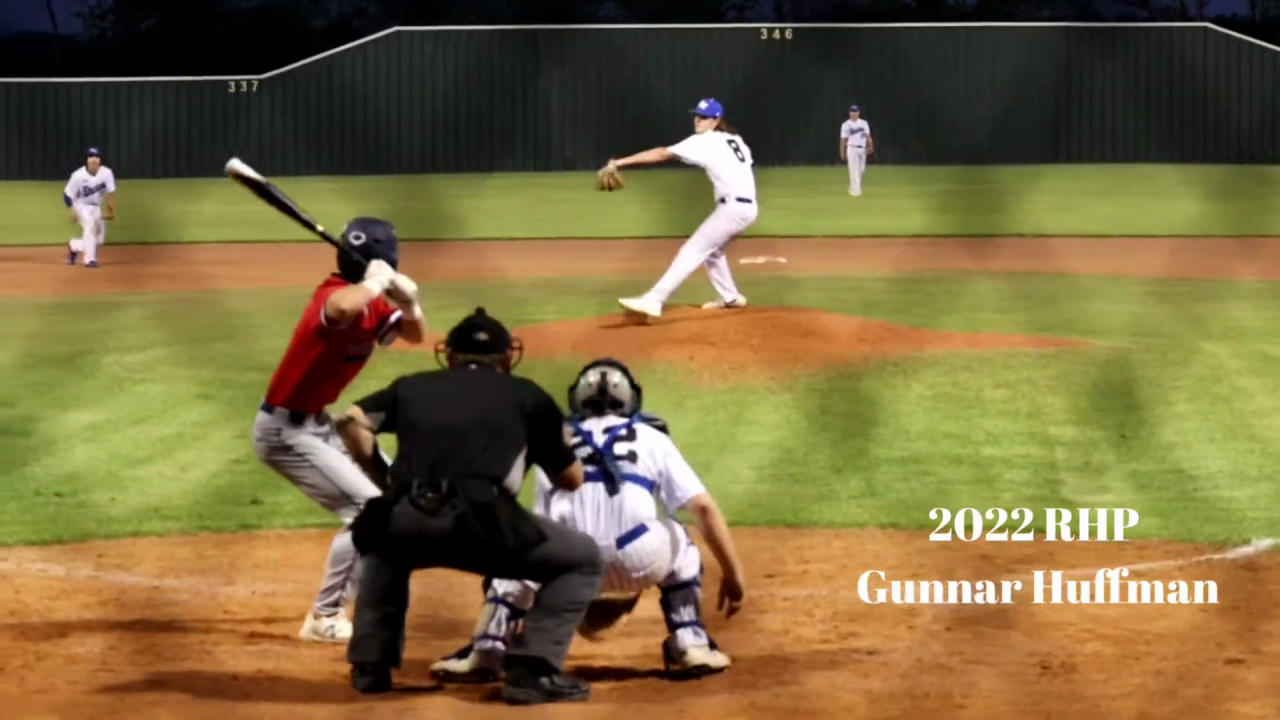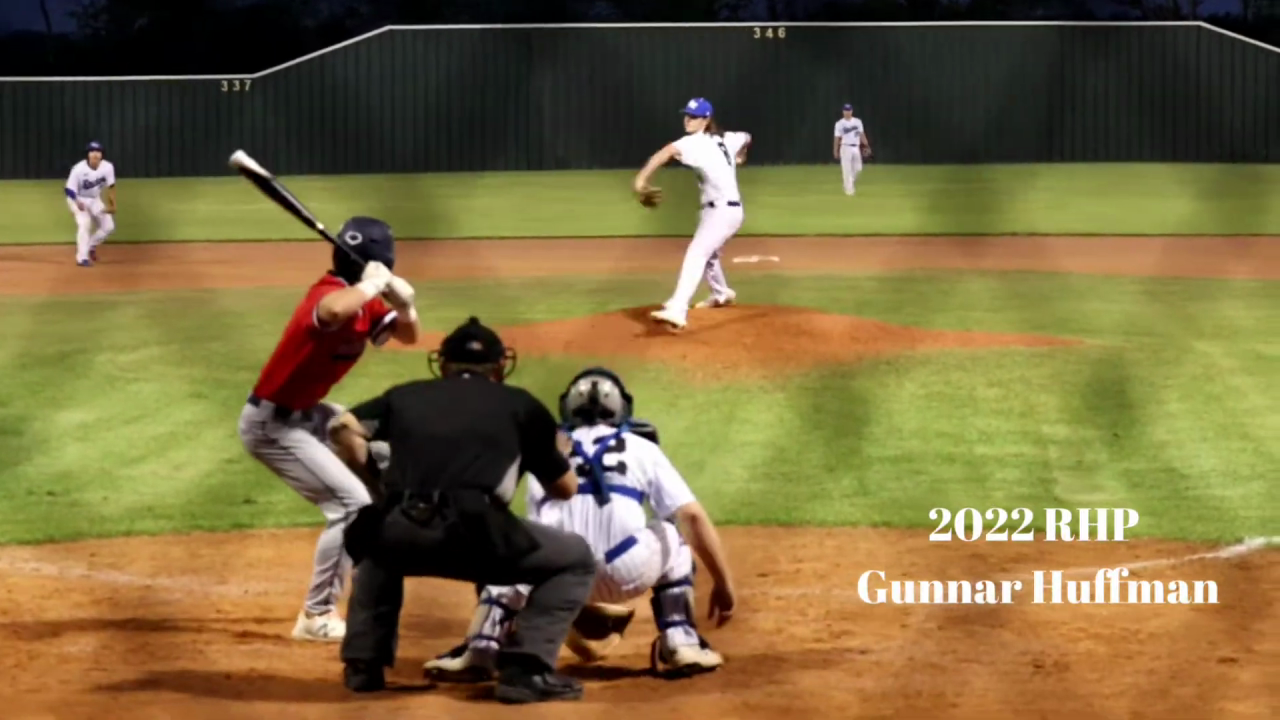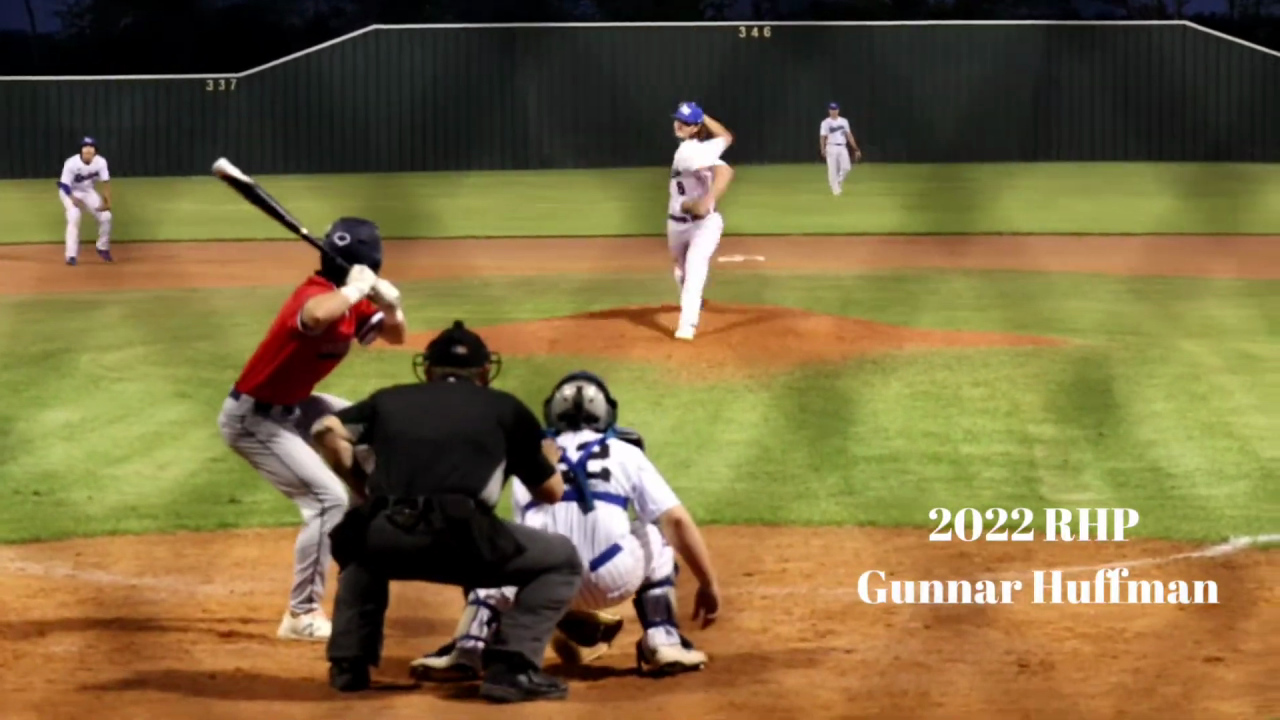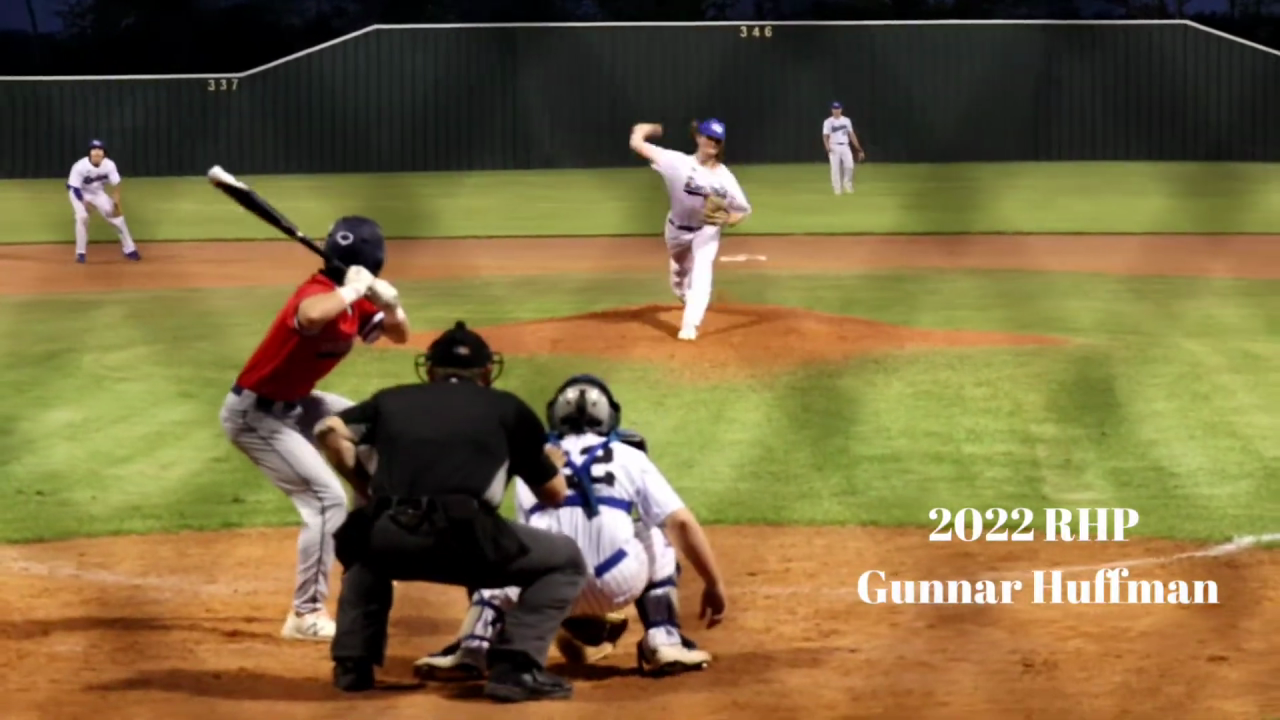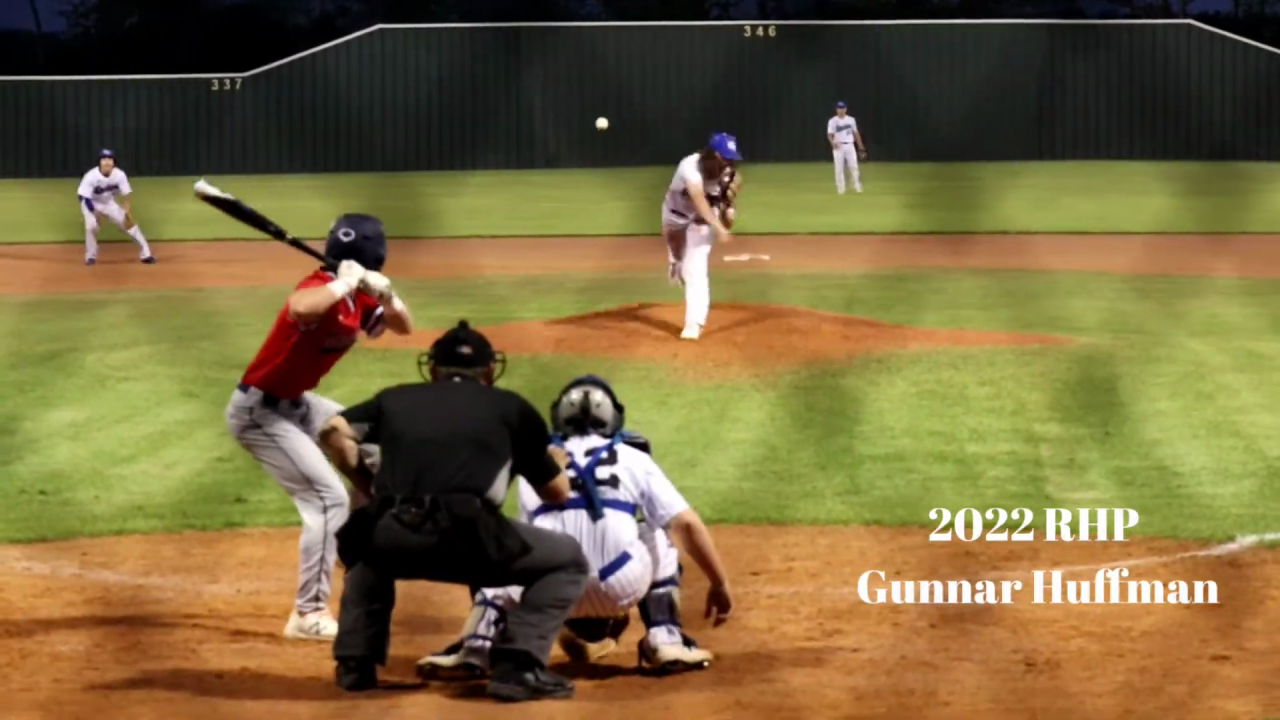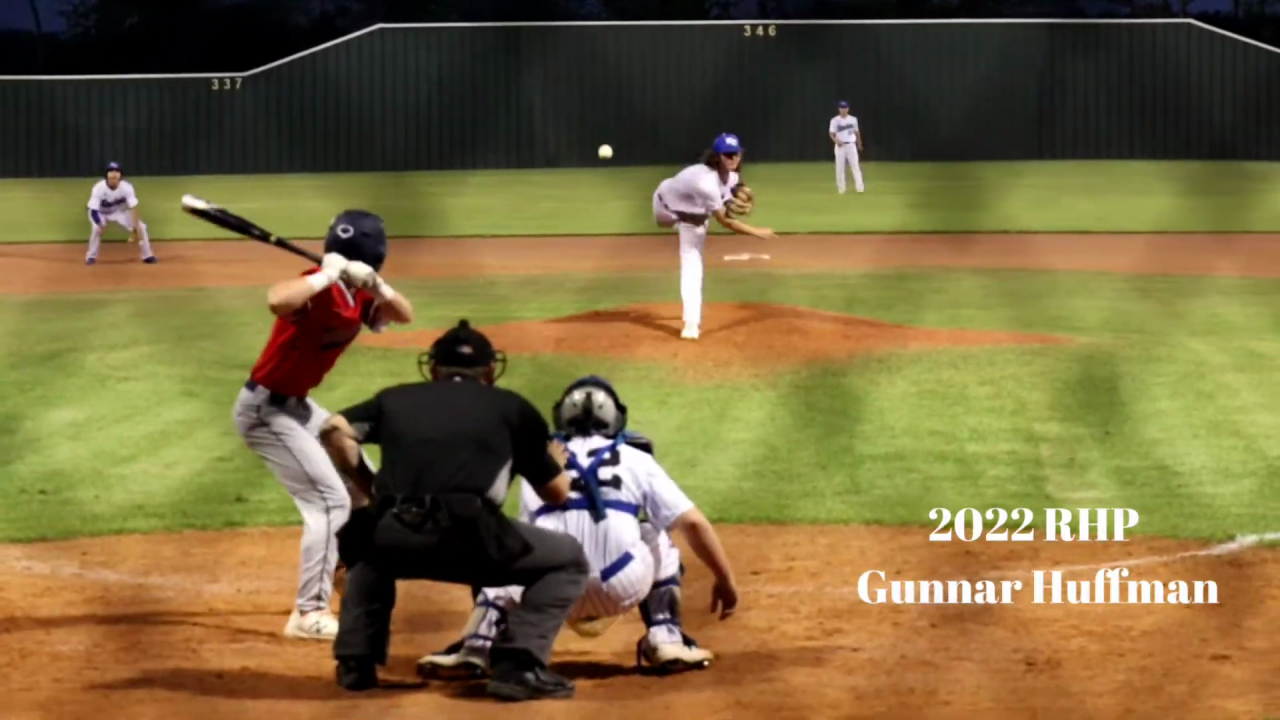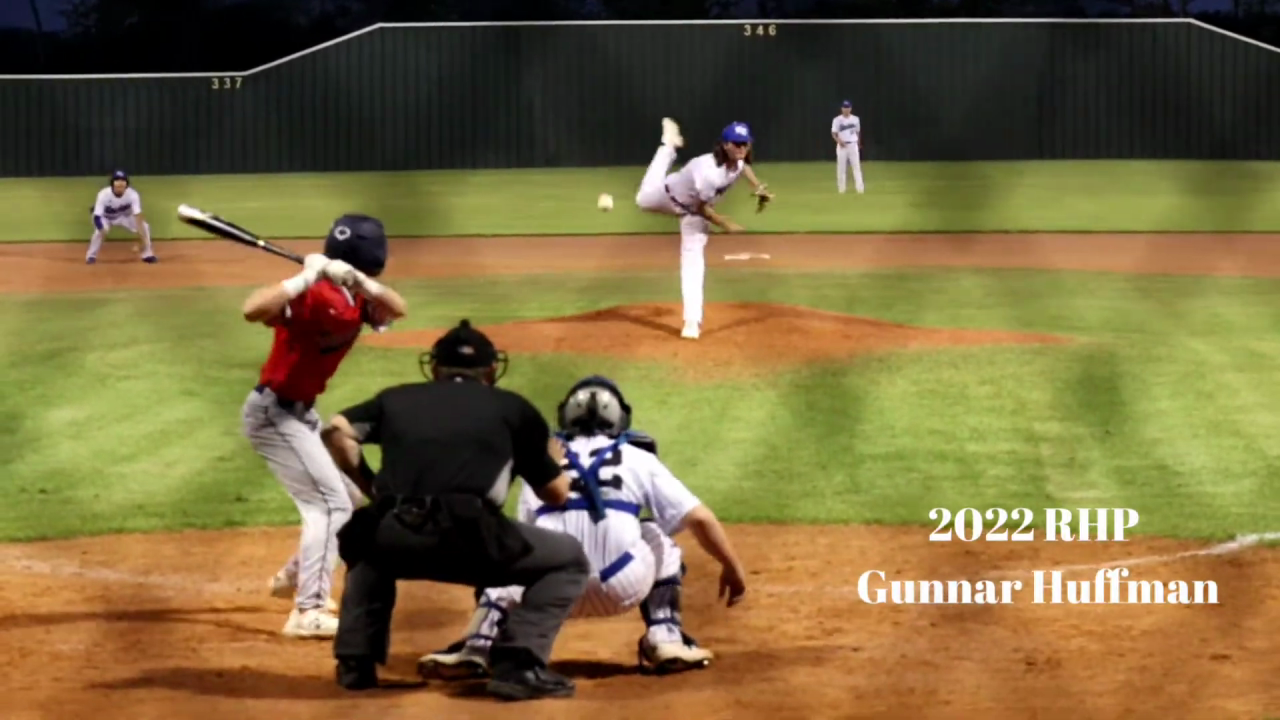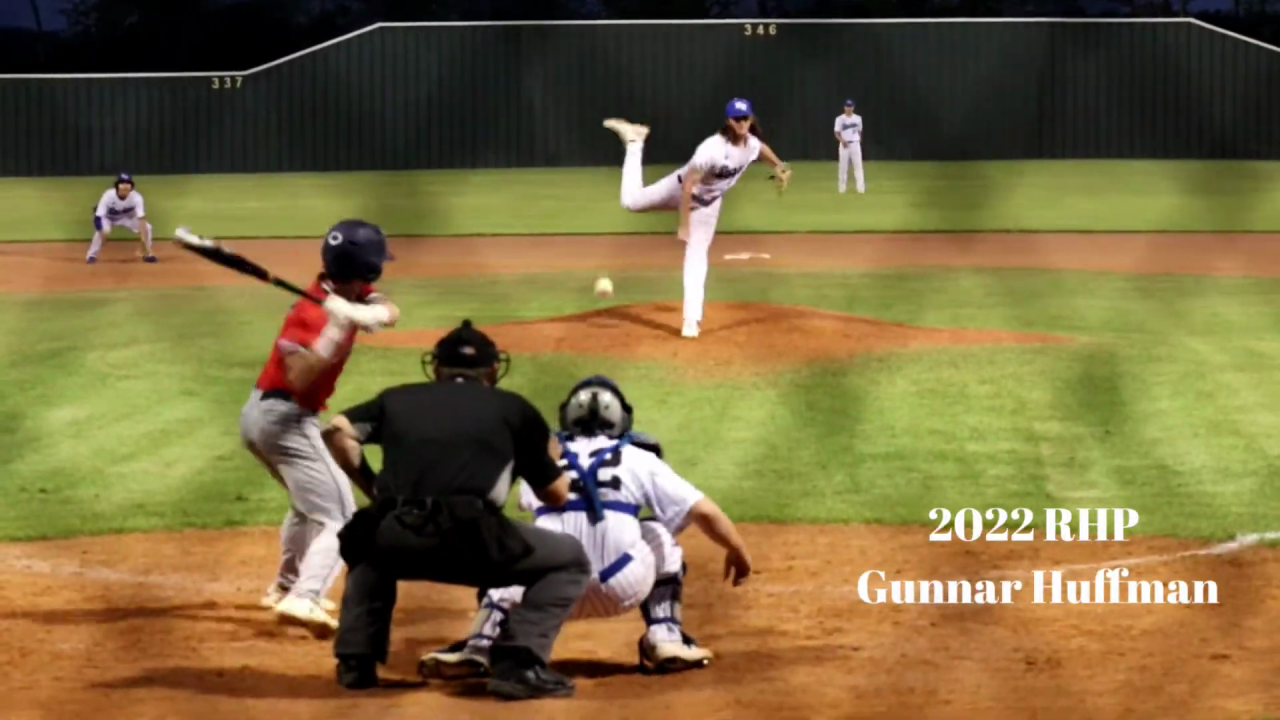
dt=0.1s
person 1, frame 1
left shoulder: (371, 303)
right shoulder: (334, 294)
left elbow: (415, 335)
right elbow: (345, 308)
left wrist: (408, 300)
right wrist: (377, 283)
left hip: (310, 421)
right hip: (284, 431)
left ankle: (345, 575)
right ankle: (324, 618)
person 1, frame 2
left shoulder: (364, 301)
right shoulder: (330, 294)
left elbow: (408, 335)
right elbow: (336, 312)
left wrist: (404, 302)
right wrist: (372, 286)
left hip: (303, 412)
right hip: (271, 423)
right knee: (352, 502)
right ankle: (317, 616)
person 1, frame 3
left shoulder: (350, 303)
right shoulder: (315, 296)
left elbow: (395, 336)
right elbow: (318, 316)
left wrist: (390, 304)
right wrist: (357, 289)
left hip: (285, 407)
right hip: (252, 417)
right knee: (329, 500)
right ankle: (302, 615)
person 1, frame 4
left shoulder: (356, 302)
right shoulder: (322, 294)
left elbow: (400, 335)
right elbow: (310, 318)
left wrist: (390, 301)
right wrist: (351, 290)
left hip: (288, 403)
right hip: (254, 414)
right knee: (327, 500)
right ankle: (306, 615)
person 1, frame 5
left shoulder: (357, 298)
right shoulder: (321, 288)
left elbow: (403, 327)
right elbow: (300, 309)
left wrist: (386, 294)
right wrist: (344, 283)
left hip: (291, 402)
right hip: (259, 411)
left knee: (367, 443)
right knee: (328, 500)
right ankle: (309, 615)
person 1, frame 6
left shoulder: (358, 292)
right shoulder: (319, 288)
left elbow: (403, 314)
right elbow: (278, 301)
left wrist: (371, 281)
right wrist: (323, 276)
left hip: (294, 404)
right hip: (267, 410)
right knee: (329, 502)
left ankle: (334, 566)
right ankle: (309, 613)
person 1, frame 7
left shoulder: (354, 294)
right shoulder: (311, 294)
left elbow: (395, 309)
right elbow: (253, 309)
left wrist: (357, 279)
right wrist: (303, 278)
left hip: (298, 409)
right hip: (275, 412)
left knee: (349, 496)
right knee: (331, 505)
left ankle: (296, 577)
right ankle: (308, 612)
person 1, frame 8
right shoulder: (311, 313)
left elbow: (386, 312)
right elbow: (298, 375)
left wrist: (366, 317)
right wrist: (336, 327)
left hip: (261, 416)
right hip: (288, 419)
left knee: (313, 504)
right knee: (339, 515)
left ankle: (289, 583)
right ankle: (303, 598)
person 2, frame 1
left shoulder: (411, 386)
right shoulder: (527, 394)
left elbow: (350, 420)
right elbow: (571, 480)
left wrist: (386, 479)
right wrist: (566, 443)
left hip: (406, 522)
right hip: (478, 523)
left knee: (384, 549)
right knee: (582, 561)
left ankle: (370, 665)
right ankle: (533, 671)
person 2, frame 2
left shoulder: (405, 395)
right shoulder: (520, 404)
left elbow: (342, 427)
right elbow: (564, 488)
left wrist: (379, 485)
right wrist: (560, 451)
left hip: (401, 535)
right hip: (472, 534)
left knee: (381, 537)
right knee: (576, 560)
left ankle: (363, 664)
right ankle: (526, 670)
person 2, frame 3
left shoulder: (389, 399)
right shoulder: (506, 407)
left elbow: (326, 431)
right elbow: (551, 492)
left wrist: (363, 487)
right wrist: (548, 457)
left hip: (385, 539)
right hip: (457, 539)
left knee: (366, 539)
right knee: (562, 561)
left ankle: (348, 663)
right ankle: (512, 669)
person 2, frame 4
left shoulder: (392, 399)
right shoulder: (508, 407)
left elbow: (330, 431)
right elbow: (554, 493)
left wrist: (366, 490)
right wrist: (553, 460)
left hip: (389, 541)
right hip: (462, 541)
left knee: (369, 537)
right knee: (565, 561)
left ankle: (353, 662)
right ankle: (516, 668)
person 2, frame 5
left shoulder: (395, 398)
right shoulder: (511, 406)
left elbow: (333, 430)
right elbow: (557, 492)
left wrist: (369, 489)
right wrist: (555, 459)
left hip: (392, 540)
right hip: (465, 540)
left knee: (371, 538)
right knee: (568, 560)
left ankle: (355, 661)
right ankle: (518, 667)
person 2, frame 6
left shoulder: (396, 397)
right shoulder: (512, 406)
left elbow: (334, 430)
right elbow: (557, 492)
left wrist: (370, 488)
right wrist: (552, 457)
left hip: (393, 540)
right hip: (466, 539)
left knee: (371, 540)
right knee: (569, 561)
left ankle: (355, 661)
right ankle: (518, 666)
person 2, frame 7
left shoulder: (397, 398)
right shoulder: (513, 407)
left elbow: (335, 430)
right elbow: (556, 493)
left wrist: (372, 488)
right wrist: (552, 456)
left hip: (394, 540)
right hip: (467, 540)
left knee: (372, 538)
right knee: (569, 560)
left ankle: (355, 660)
right ankle: (519, 665)
person 2, frame 8
left shoulder: (399, 397)
right shoulder: (515, 407)
left elbow: (337, 430)
right elbow: (557, 494)
left wrist: (374, 489)
right wrist: (549, 454)
left hip: (395, 540)
right hip: (468, 540)
left knee: (373, 539)
right knee: (570, 559)
left ankle: (356, 659)
right ankle: (519, 664)
person 3, frame 1
right shoulder: (651, 436)
right elbow: (703, 506)
right wrist: (733, 575)
right hip: (639, 556)
right knee: (678, 545)
left ankle: (485, 652)
right ankle: (691, 645)
person 3, frame 2
right shoulder: (641, 447)
right elbow: (693, 516)
right wrist: (723, 582)
right hip: (629, 570)
right knee: (669, 541)
left ankle: (479, 651)
right ankle: (682, 643)
person 3, frame 3
right shoulder: (626, 452)
right elbow: (677, 520)
right wrist: (708, 585)
right hip: (612, 577)
right knee: (653, 541)
left ankle: (466, 651)
right ankle: (663, 643)
person 3, frame 4
right shoulder: (629, 456)
right elbow: (682, 523)
right wrist: (714, 584)
right hip: (617, 581)
right knee: (655, 542)
left ankle: (471, 651)
right ankle: (664, 642)
person 3, frame 5
right shoulder: (633, 458)
right elbow: (687, 524)
right wrist: (720, 584)
right hip: (621, 584)
right knee: (658, 542)
left ankle: (473, 651)
right ankle: (665, 641)
person 3, frame 6
right shoulder: (635, 459)
right elbow: (693, 522)
right wrist: (725, 579)
right hip: (622, 584)
right knee: (658, 540)
left ankle: (475, 649)
right ankle: (665, 640)
person 3, frame 7
right shoulder: (638, 458)
right elbow: (700, 519)
right wrist: (733, 568)
right hip: (622, 585)
right knee: (659, 538)
left ankle: (476, 649)
right ankle: (664, 640)
person 3, frame 8
right shoulder: (637, 457)
right elbow: (704, 511)
right wrist: (738, 551)
right hip: (622, 586)
right knee: (660, 537)
left ankle: (478, 647)
right ankle: (666, 638)
person 4, frame 1
left shoulder: (703, 141)
right shoulder: (735, 140)
left elbow: (662, 153)
right elbow: (745, 163)
left wrist: (620, 162)
left hip: (733, 209)
right hip: (746, 208)
left knee: (694, 251)
right knee: (711, 251)
left ankle: (654, 300)
right ankle: (730, 297)
person 4, frame 2
left shoulder: (694, 142)
right shoulder: (724, 139)
left elbow: (669, 150)
right elbow: (746, 138)
left wrist: (642, 176)
right wrist: (740, 155)
left hip: (723, 213)
right hip: (730, 211)
left knee: (695, 256)
right knee: (706, 255)
left ankle: (675, 311)
right ankle: (722, 294)
person 4, frame 3
left shoulder: (692, 151)
right shoulder: (701, 146)
left elbow: (724, 171)
right elbow: (725, 137)
left wrist: (708, 201)
right wrist: (704, 117)
left hip: (704, 223)
left knee: (696, 266)
right knee: (681, 268)
left ankle: (688, 323)
right ankle: (693, 300)
person 4, frame 4
left shoulder: (725, 176)
right shoulder: (677, 161)
left elbow: (743, 211)
right elbow: (637, 145)
left wrist: (726, 219)
left hip: (706, 231)
right hip: (678, 229)
left knee: (701, 273)
right knee: (679, 271)
left ankle: (690, 324)
right ankle: (685, 293)
person 4, frame 5
left shoulder: (725, 172)
right shoulder: (691, 166)
right elbow: (698, 196)
right wrist: (717, 226)
left hip: (703, 221)
right hip: (675, 216)
left knee: (696, 267)
right knee: (680, 260)
left ankle: (694, 322)
right ankle: (676, 265)
person 4, frame 6
left shoulder: (728, 173)
right shoulder: (706, 181)
right elbow: (725, 221)
right wrist: (756, 232)
left hip: (695, 213)
right hip: (667, 207)
left knee: (691, 265)
right knee: (666, 225)
left ankle: (692, 322)
person 4, frame 7
left shoulder: (738, 160)
right shoulder: (708, 171)
right elbow: (702, 208)
left wrist: (757, 186)
right wrist: (725, 225)
left hip: (696, 211)
right hip: (673, 199)
left knee: (693, 260)
right knee: (643, 199)
left ankle: (692, 321)
right ankle: (669, 144)
person 4, frame 8
left shoulder: (751, 143)
right shoulder: (714, 146)
right elbow: (689, 181)
left wrist: (778, 166)
right wrist: (684, 221)
left hip: (708, 202)
right hip: (680, 189)
left knee: (697, 257)
right knee: (633, 200)
left ankle: (692, 319)
right ankle: (635, 140)
